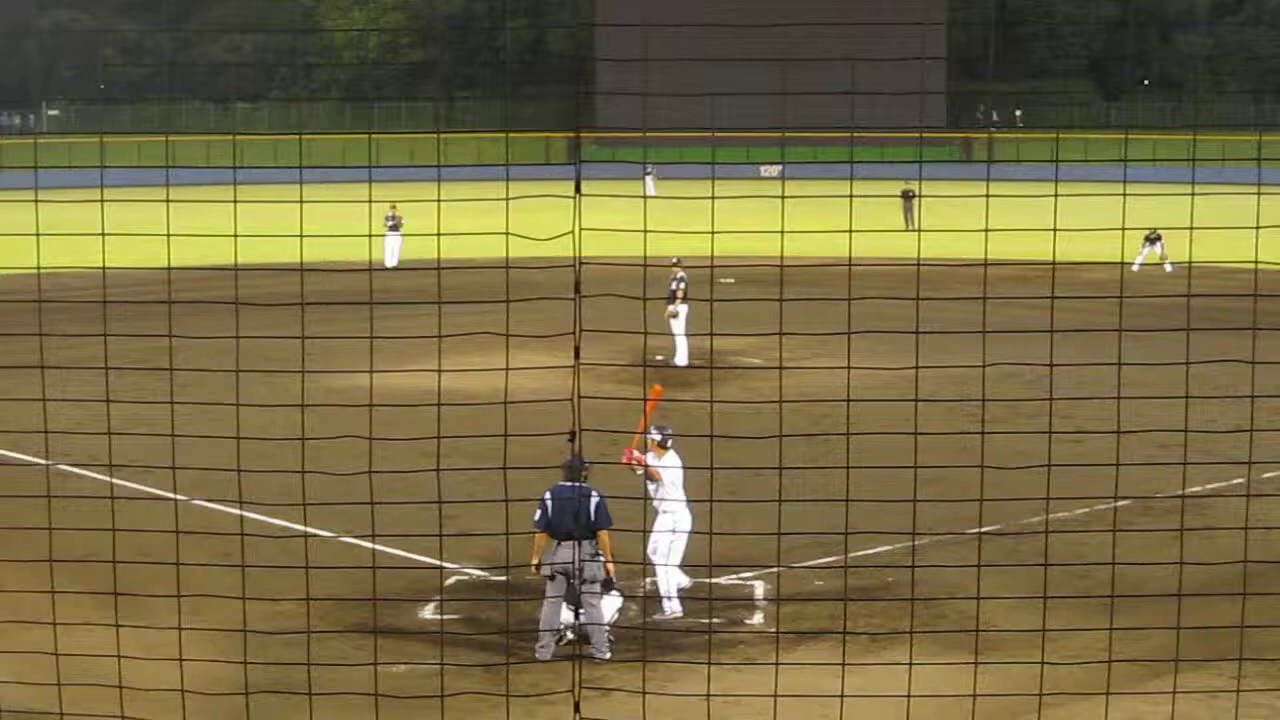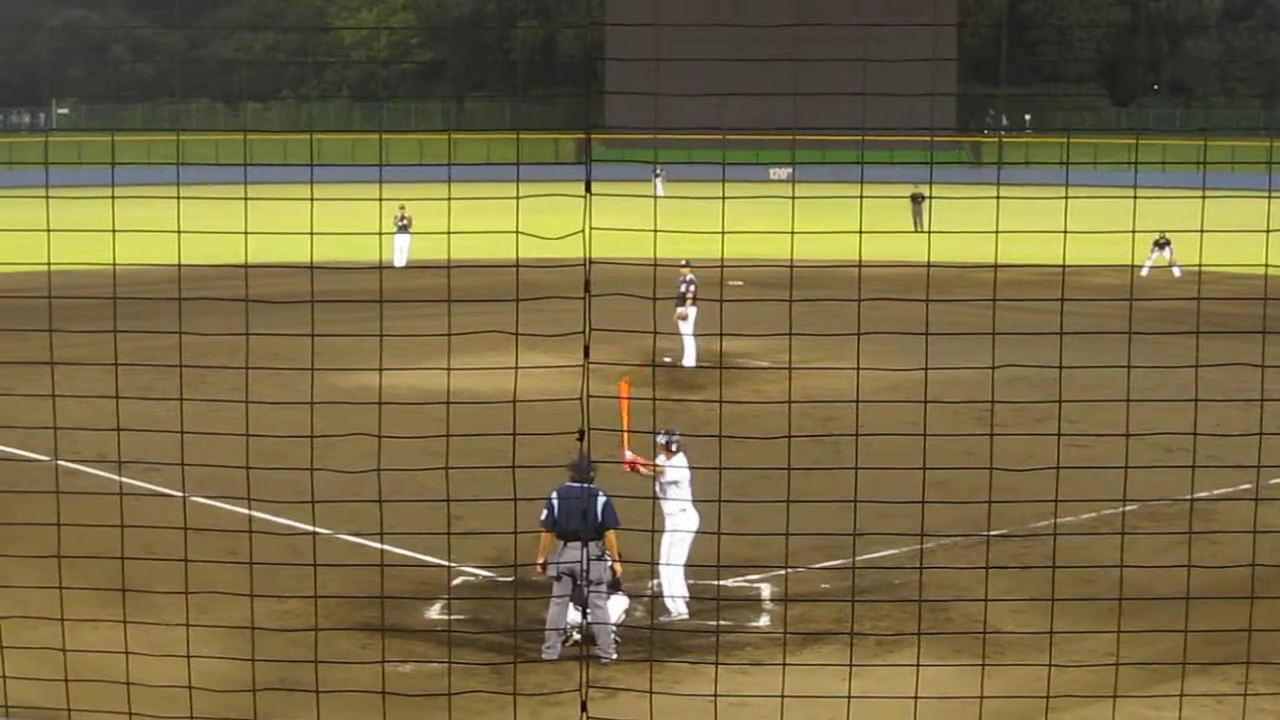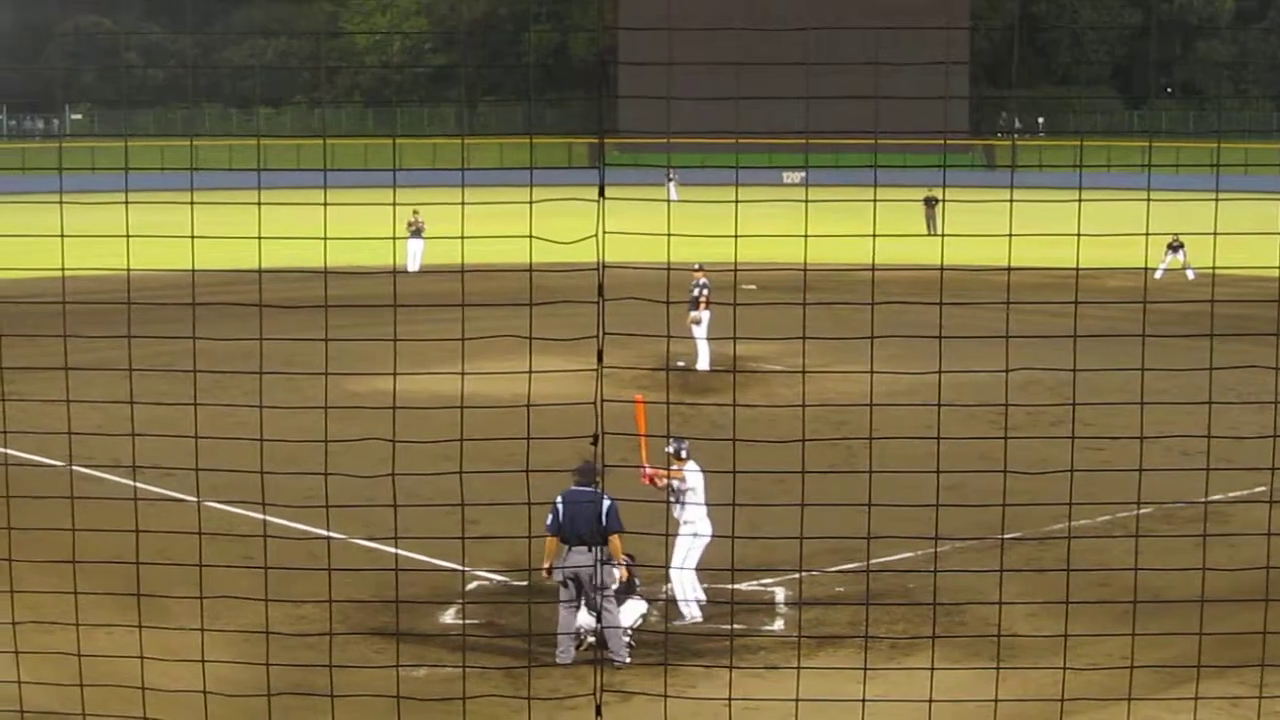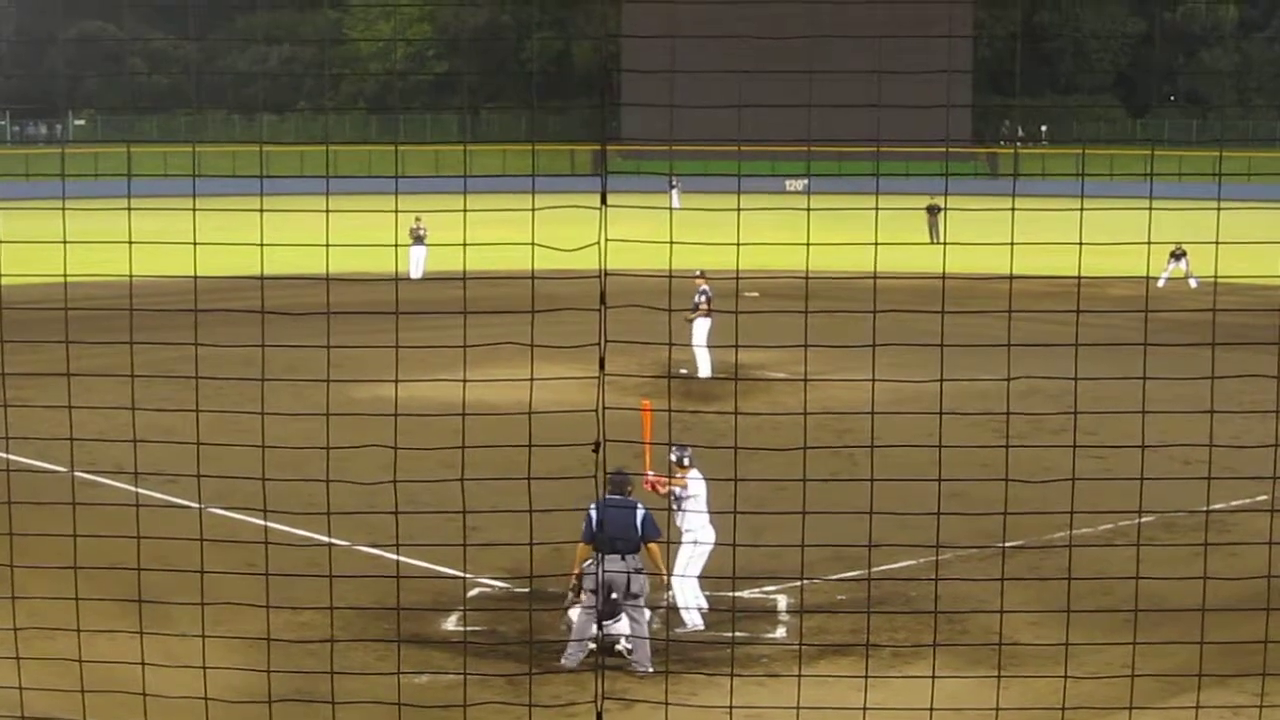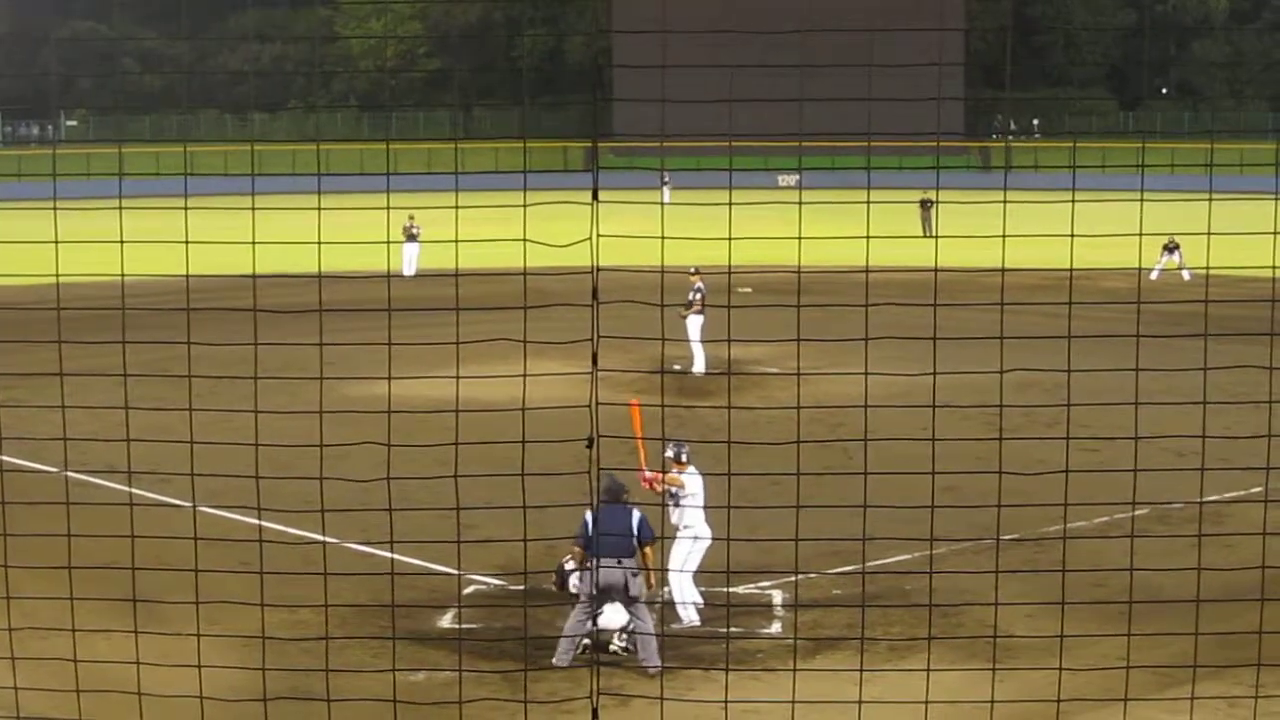
dt=1s
person 1, frame 1
left shoulder: (550, 494)
right shoulder: (593, 495)
left elbow: (540, 531)
right elbow: (602, 532)
left wrist: (535, 557)
right wrist: (608, 559)
left hip: (558, 552)
right hip: (586, 553)
left knee: (552, 601)
right knee: (592, 603)
left ankle: (544, 650)
right ankle: (600, 650)
person 1, frame 2
left shoulder: (557, 495)
right shoulder: (600, 497)
left elbow: (547, 531)
right elbow: (609, 532)
left wrist: (541, 557)
right wrist: (615, 560)
left hip: (565, 553)
right hip: (592, 554)
left knee: (558, 602)
right knee: (598, 603)
left ankle: (551, 650)
right ankle: (606, 651)
person 1, frame 3
left shoulder: (562, 499)
right shoulder: (604, 500)
left elbow: (552, 535)
right elbow: (613, 537)
left wrist: (547, 561)
right wrist: (621, 564)
left hip: (570, 558)
right hip: (595, 559)
left knee: (568, 607)
right knee: (607, 607)
left ankle: (564, 654)
right ankle: (619, 655)
person 1, frame 4
left shoulder: (595, 508)
right shoulder: (639, 510)
left elbow: (585, 543)
right elbow: (651, 544)
left wrist: (576, 569)
right wrist: (661, 570)
left hip: (601, 567)
right hip: (628, 568)
left knee: (587, 613)
right knee: (637, 617)
left ankle: (571, 658)
right ankle: (642, 664)
person 1, frame 5
left shoulder: (591, 514)
right shoulder: (635, 514)
left elbow: (578, 550)
right elbow: (647, 550)
left wrist: (582, 571)
right wrist: (650, 574)
left hip: (596, 572)
right hip: (626, 572)
left knee: (579, 615)
right knee: (641, 617)
left ankle: (562, 658)
right ankle: (652, 663)
person 2, frame 1
left shoulder: (672, 461)
right shoulder: (652, 457)
left elbow: (659, 477)
right elbow: (639, 469)
left wrist: (642, 461)
right wrist: (632, 460)
left hip: (676, 517)
right hip: (664, 515)
left knee: (665, 562)
right knee: (653, 552)
left ankle: (672, 608)
right ankle: (679, 581)
person 2, frame 2
left shoulder: (679, 465)
right shoulder: (664, 459)
left elbow: (658, 470)
right elbow: (649, 472)
left wrist: (635, 459)
right wrist: (635, 467)
left hip: (680, 519)
right hip: (679, 518)
left knee: (668, 565)
right knee: (674, 562)
left ankle: (678, 610)
right ankle: (680, 596)
person 2, frame 3
left shoulder: (693, 471)
right shoulder: (675, 469)
left elbow: (679, 476)
right elbow: (664, 485)
left wrist: (655, 472)
right wrist: (652, 478)
left hip: (696, 527)
right hip: (687, 526)
left knee: (678, 570)
right knee: (684, 566)
left ankle: (692, 613)
right ankle: (697, 597)
person 2, frame 4
left shoulder: (695, 479)
right shoulder: (679, 478)
left elbow: (679, 483)
right elbow: (665, 492)
left wrist: (657, 479)
right wrist: (653, 484)
left hip: (698, 535)
right hip: (692, 534)
left knee: (680, 578)
right knee: (687, 574)
left ankle: (694, 621)
right ankle: (699, 604)
person 2, frame 5
left shoulder: (693, 477)
right shoulder: (675, 474)
left elbow: (678, 483)
right elbow: (663, 490)
left wrist: (656, 476)
right wrist: (652, 483)
left hip: (694, 533)
right hip: (685, 532)
left knee: (676, 573)
right knee: (680, 571)
left ankle: (690, 617)
right ankle: (694, 600)
